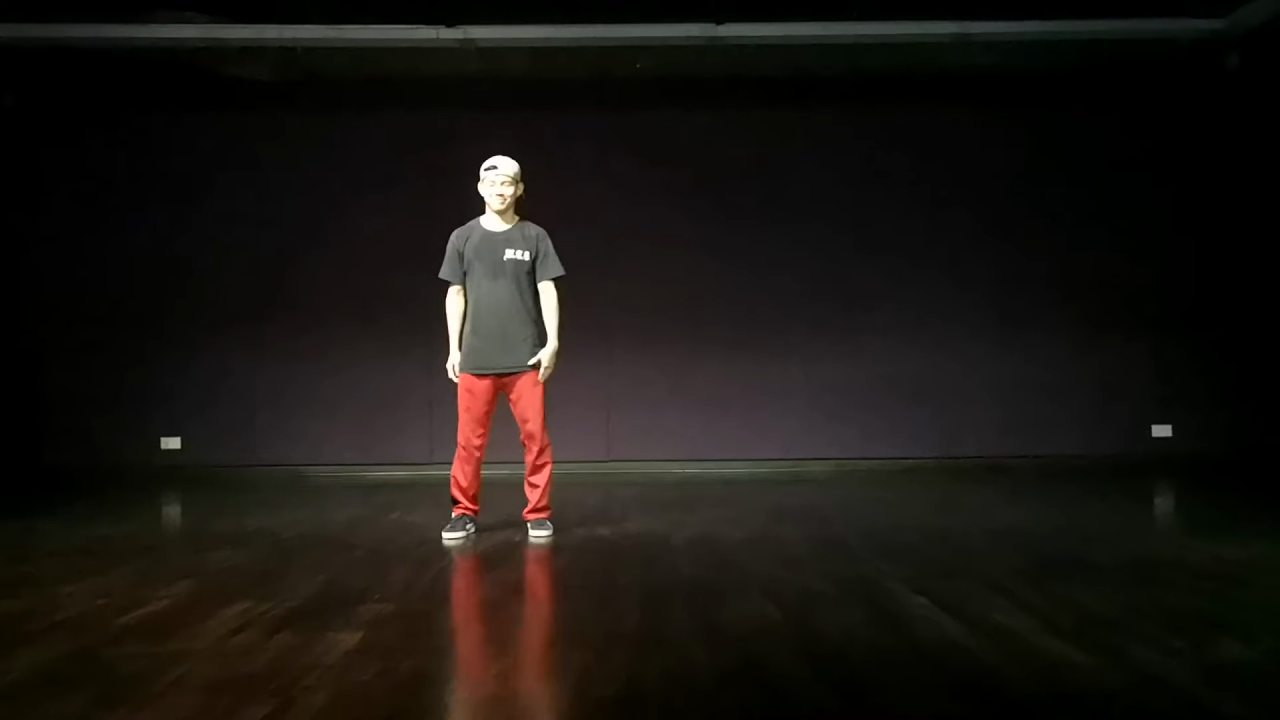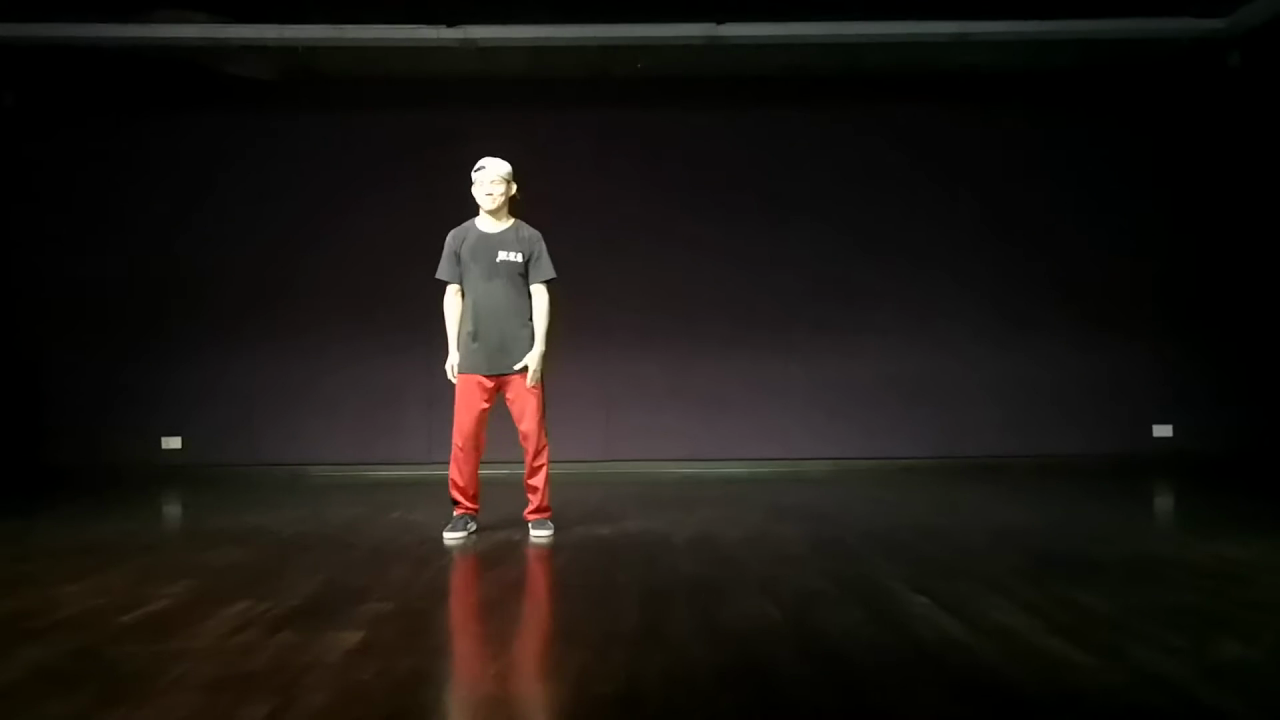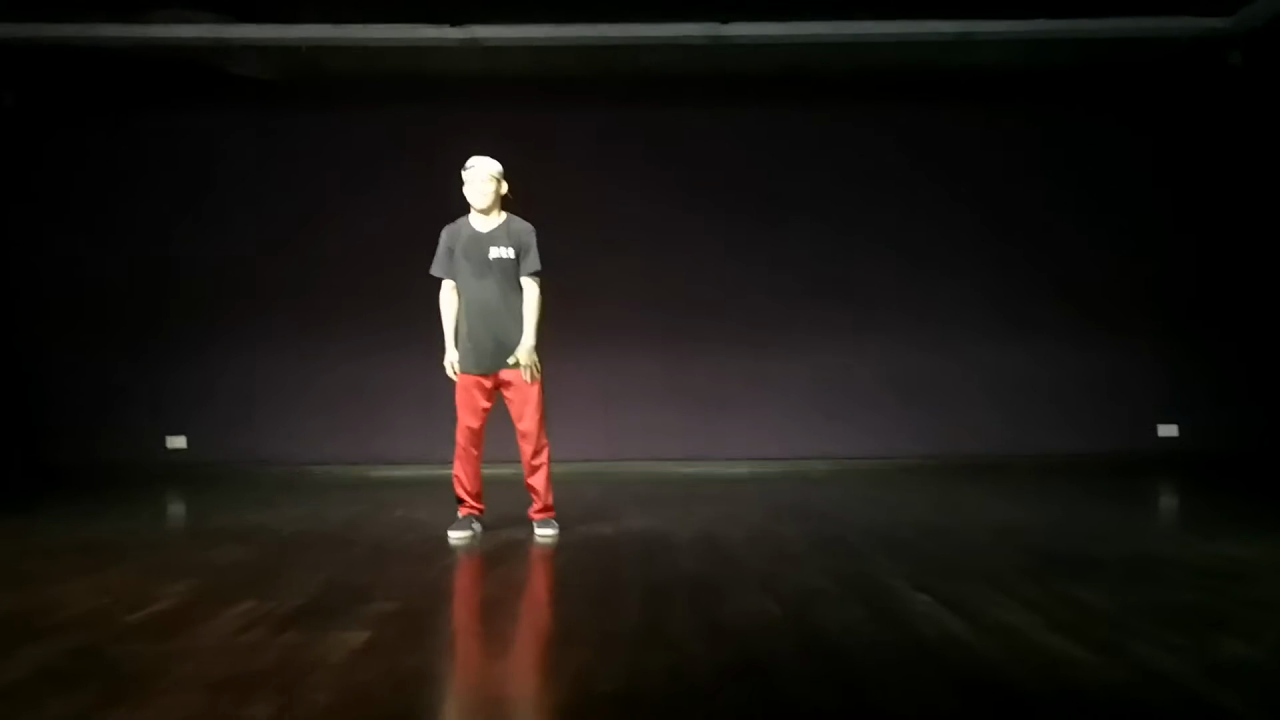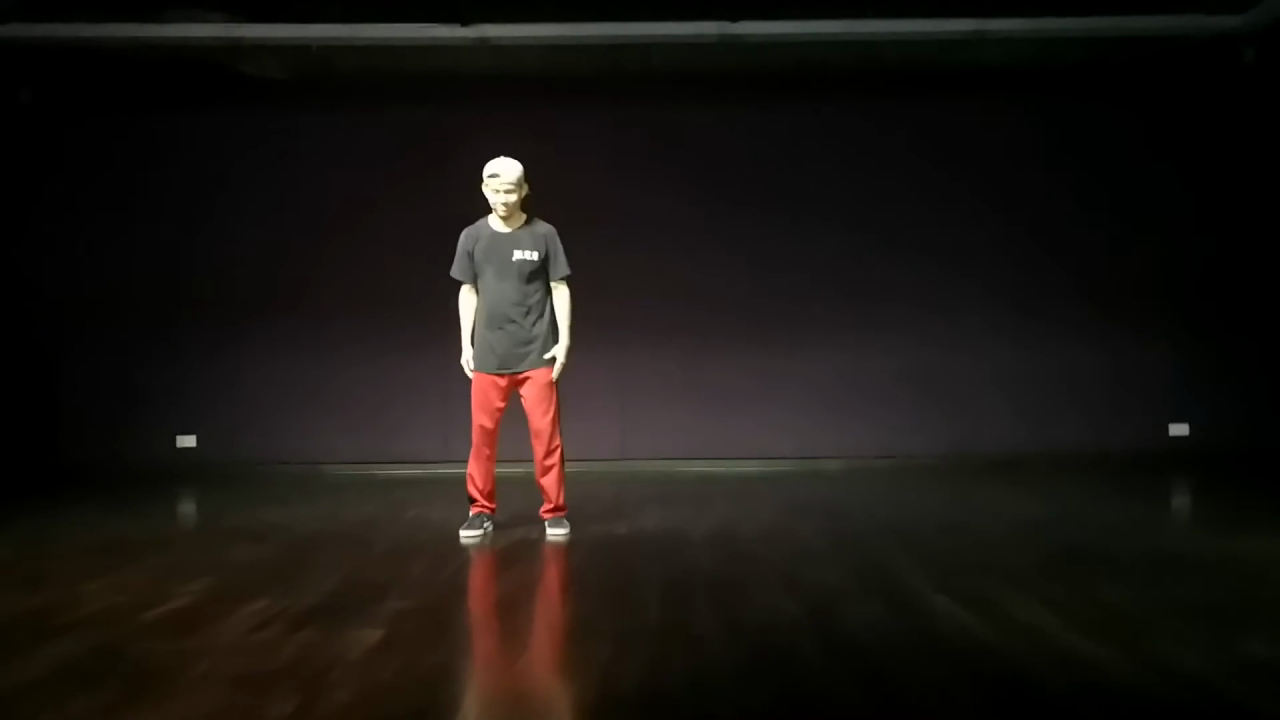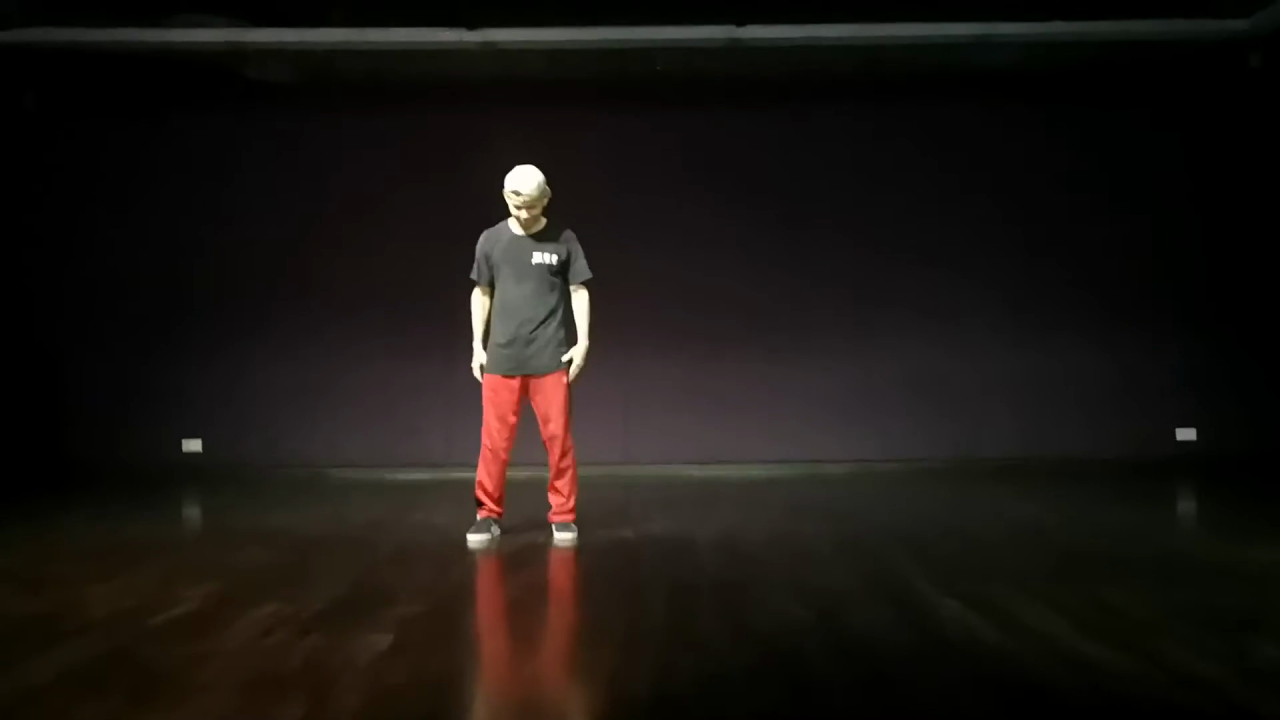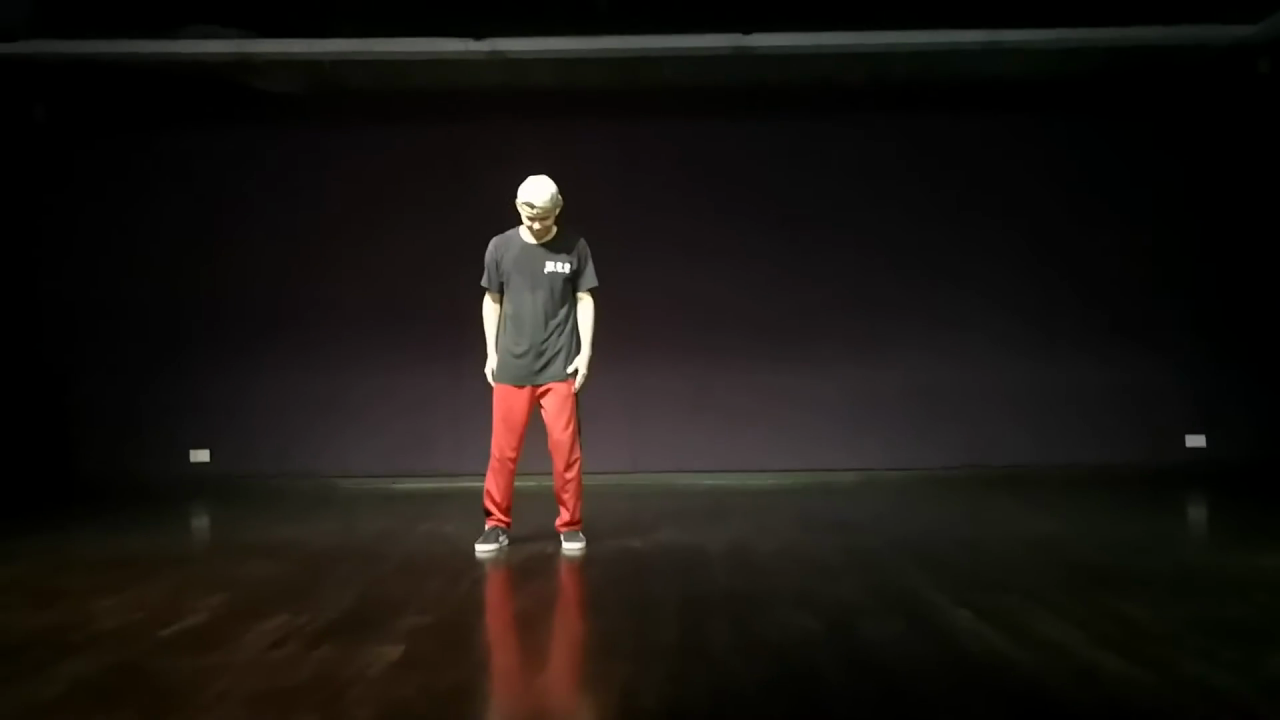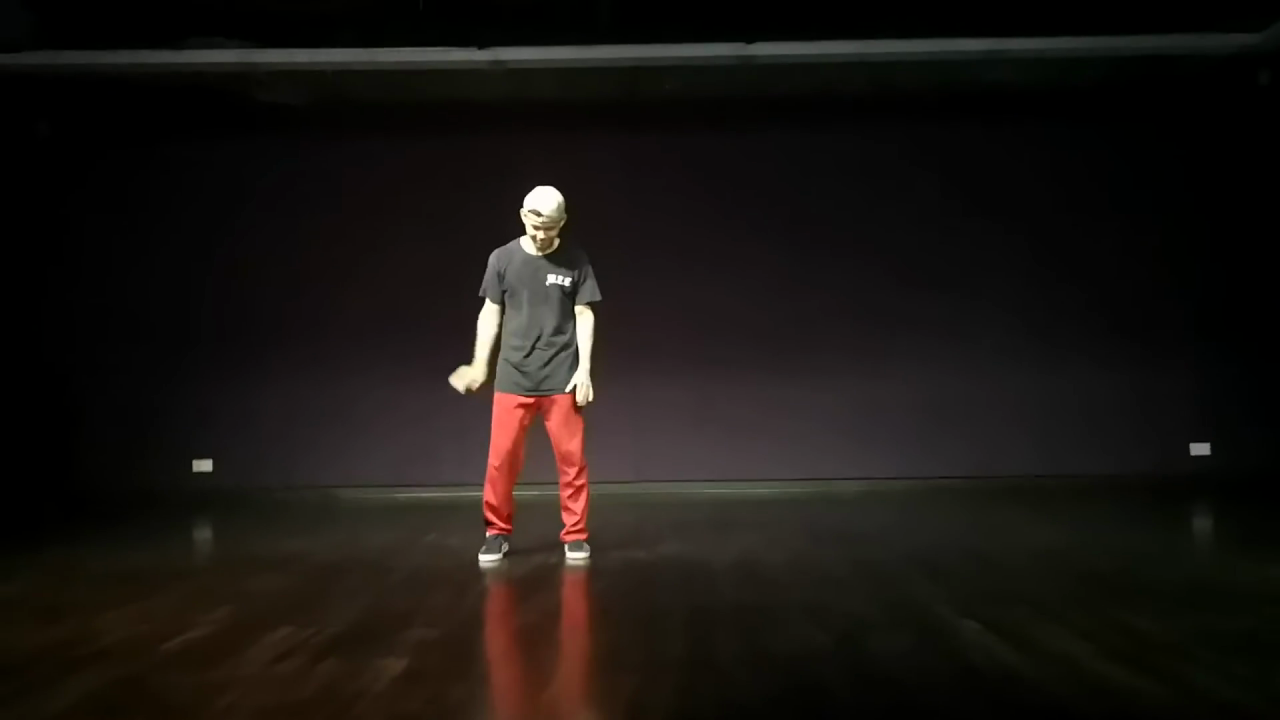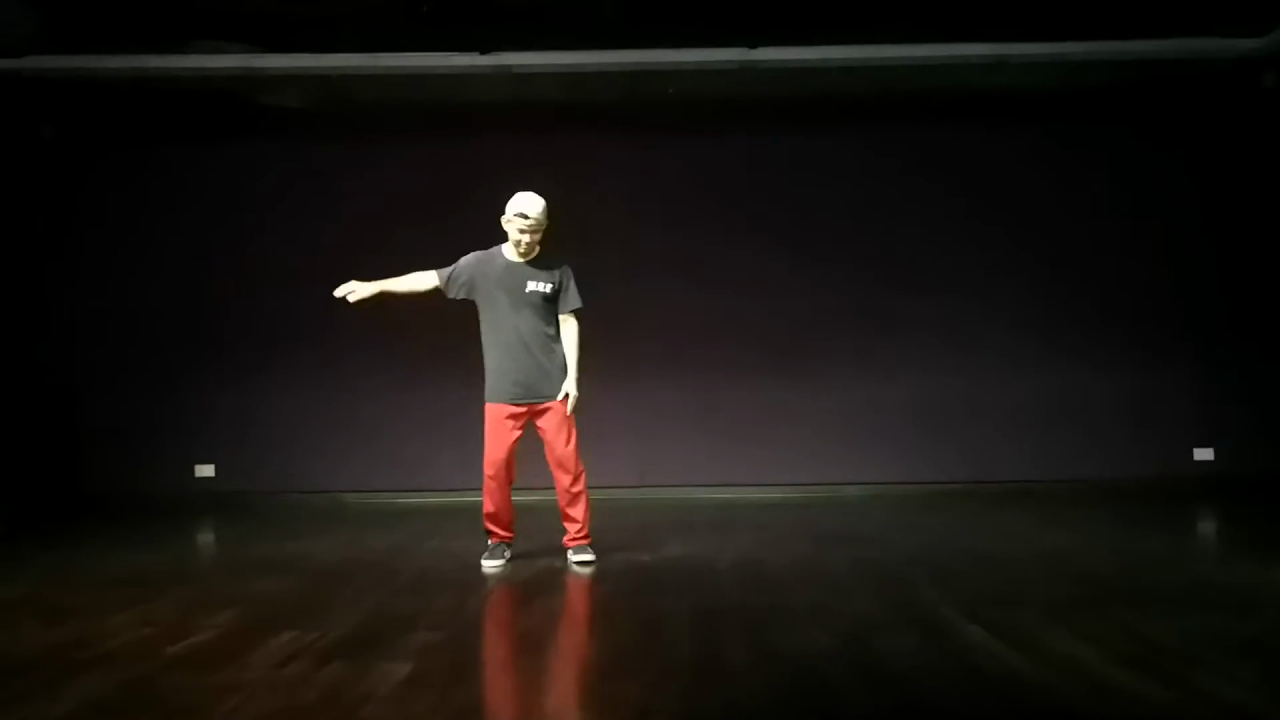
dt=0.3s
person 1, frame 1
left shoulder: (534, 236)
right shoulder: (462, 237)
left elbow: (547, 290)
right elbow: (455, 295)
left wrist: (552, 342)
right wrist: (453, 347)
left hip: (524, 356)
right hip: (475, 357)
left knee: (535, 436)
right knee: (469, 438)
left ankle: (538, 513)
right ankle: (464, 513)
person 1, frame 2
left shoulder: (528, 238)
right shoulder: (459, 238)
left elbow: (540, 294)
right elbow: (453, 295)
left wrist: (539, 347)
right wrist: (452, 349)
left hip: (520, 356)
right hip: (474, 357)
left knee: (533, 437)
right knee: (465, 438)
left ankle: (538, 512)
right ankle: (464, 512)
person 1, frame 3
left shoulder: (521, 232)
right shoulder: (452, 235)
left elbow: (531, 288)
right elbow: (448, 291)
left wrist: (528, 341)
right wrist: (449, 344)
left hip: (517, 352)
right hip: (472, 354)
left knee: (532, 433)
right knee: (468, 436)
left ankle: (543, 511)
right ankle: (470, 511)
person 1, frame 4
left shoulder: (544, 234)
right shoulder: (472, 237)
left elbow: (560, 288)
right elbow: (468, 292)
left wrist: (564, 339)
right wrist: (466, 343)
left hip: (537, 353)
right hip: (489, 355)
left knee: (545, 434)
right knee: (482, 435)
left ankle: (554, 511)
right ankle: (481, 510)
person 1, frame 5
left shoulder: (563, 239)
right shoulder: (491, 240)
left elbow: (578, 291)
right elbow: (481, 293)
left wrist: (583, 341)
right wrist: (477, 346)
left hip: (550, 357)
right hip: (501, 358)
left knee: (557, 438)
right knee: (494, 440)
left ankle: (563, 514)
right ankle: (489, 514)
person 1, frame 6
left shoulder: (574, 247)
right shoulder: (500, 247)
left elbow: (585, 300)
right elbow: (492, 300)
left wrist: (585, 351)
right wrist: (492, 353)
left hip: (559, 366)
right hip: (512, 367)
left knee: (564, 447)
right knee: (503, 448)
left ankle: (570, 525)
right ankle: (497, 523)
person 1, frame 7
left shoulder: (576, 261)
right shoulder: (503, 259)
left elbow: (584, 314)
right elbow: (492, 309)
left wrist: (584, 369)
right wrist: (479, 364)
left hip: (563, 379)
right hip: (513, 378)
left knee: (571, 458)
right knee: (502, 459)
left ankle: (575, 534)
right ankle: (497, 532)
person 1, frame 8
left shoulder: (557, 269)
right shoulder: (480, 264)
left elbow: (568, 322)
right elbow: (430, 280)
left wrist: (572, 375)
right wrist: (375, 286)
left hip: (551, 386)
right hip: (503, 389)
left knee: (567, 462)
right knee: (496, 466)
left ankle: (577, 539)
right ankle: (499, 539)
